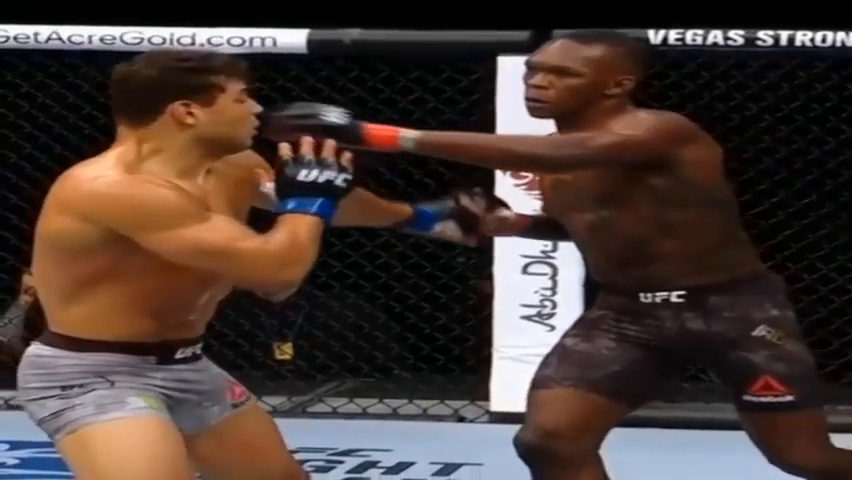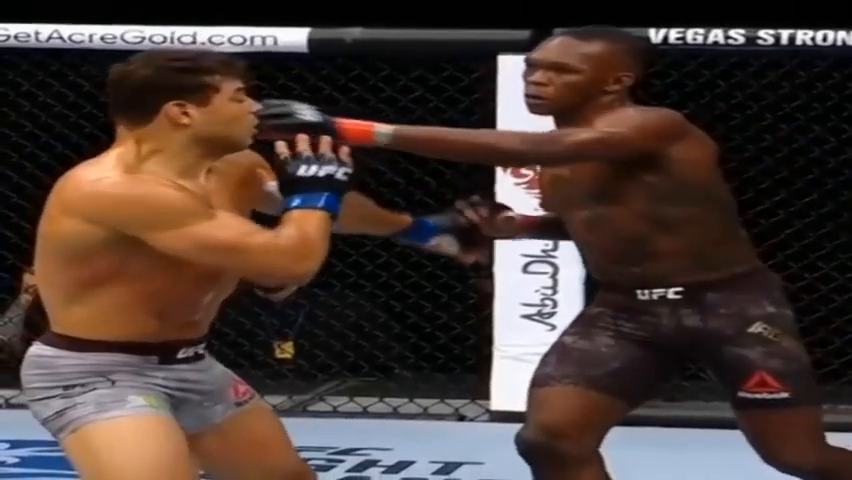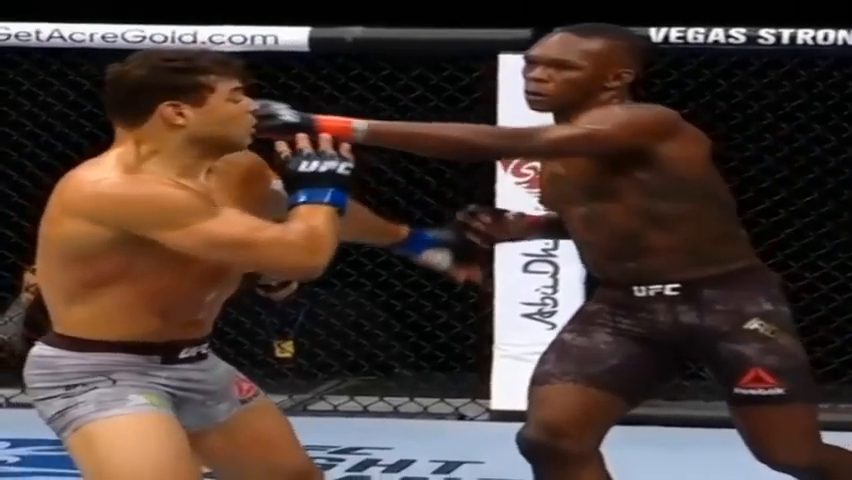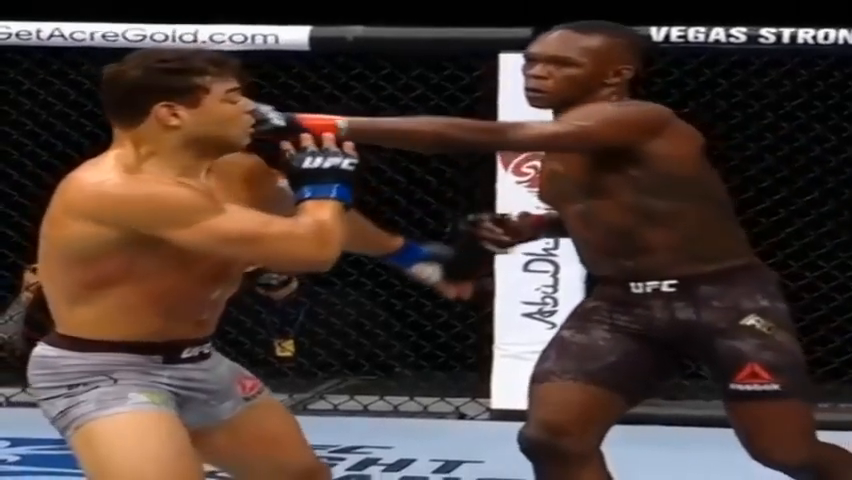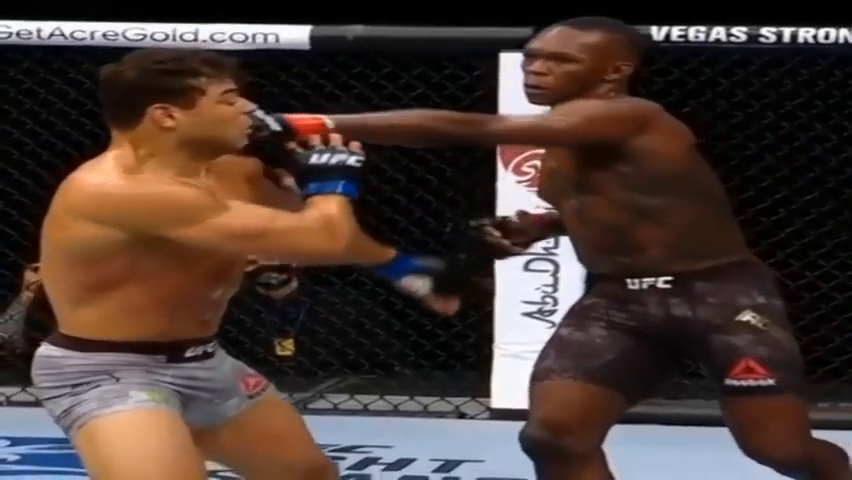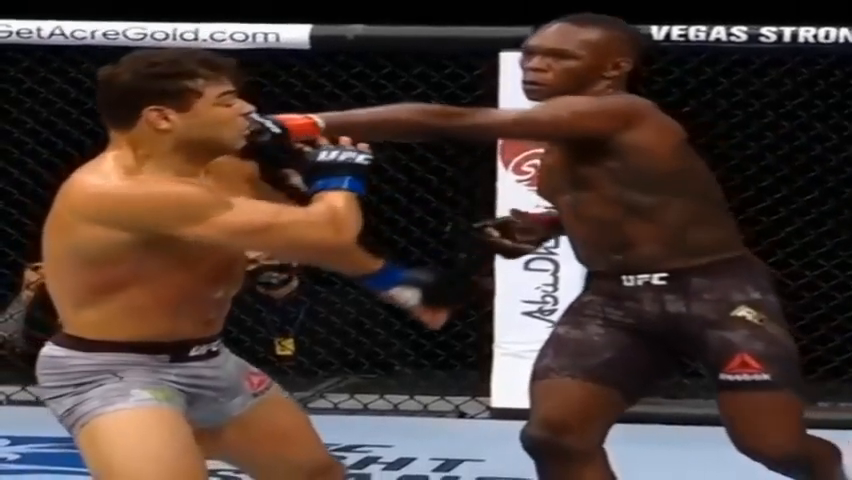
dt=0.2s
person 1, frame 1
left shoulder: (663, 132)
right shoulder: (557, 154)
left elbow: (559, 155)
left wrist: (383, 135)
right wrist: (511, 223)
left hip: (732, 305)
right hip: (623, 312)
person 1, frame 2
left shoulder: (657, 129)
right shoulder: (559, 155)
left elbow: (527, 149)
left wrist: (360, 131)
right wrist: (519, 225)
left hip: (731, 303)
right hip: (622, 309)
person 1, frame 3
left shoulder: (649, 126)
right shoulder: (556, 150)
left elbow: (504, 143)
left wrist: (345, 128)
right wrist: (523, 226)
left hip: (726, 299)
right hip: (621, 305)
person 1, frame 4
left shoulder: (641, 123)
right shoulder: (559, 149)
left elbow: (487, 136)
left wrist: (333, 125)
right wrist: (532, 226)
left hip: (724, 296)
right hip: (619, 303)
person 1, frame 5
left shoulder: (629, 119)
right shoulder: (561, 145)
left elbow: (467, 128)
left wrist: (322, 124)
right wrist: (539, 226)
left hip: (719, 293)
right hip: (616, 300)
person 1, frame 6
left shoulder: (619, 115)
right shoulder: (564, 140)
left elbow: (451, 121)
left wrist: (312, 124)
right wrist: (543, 225)
left hip: (716, 289)
right hip: (614, 297)
person 2, frame 1
left shoulder: (231, 169)
right shoulder: (110, 190)
left elbow: (333, 202)
right elbow: (277, 268)
left wrist: (418, 216)
right wrist: (309, 199)
left hip: (185, 367)
right hip: (92, 375)
person 2, frame 2
left shoulder: (232, 169)
right shoulder: (112, 190)
left elbow: (329, 208)
right elbow: (291, 260)
left wrist: (418, 228)
right wrist: (314, 191)
left hip: (189, 366)
person 2, frame 3
left shoulder: (232, 171)
right shoulder: (116, 191)
left elbow: (317, 215)
right elbow: (301, 254)
left wrist: (414, 240)
right wrist: (321, 185)
left hip: (193, 365)
person 2, frame 4
left shoulder: (229, 172)
right shoulder: (115, 191)
left elbow: (310, 217)
right elbow: (310, 247)
right wrist: (326, 184)
left hip: (196, 364)
person 2, frame 5
left shoulder: (226, 173)
left elbow: (313, 228)
right elbow: (318, 238)
left wrist: (398, 266)
right wrist: (333, 181)
left hip: (202, 363)
person 2, frame 6
left shoulder: (223, 173)
left elbow: (298, 232)
right elbow: (326, 231)
left wrist: (388, 278)
right wrist: (339, 178)
left hip: (205, 361)
